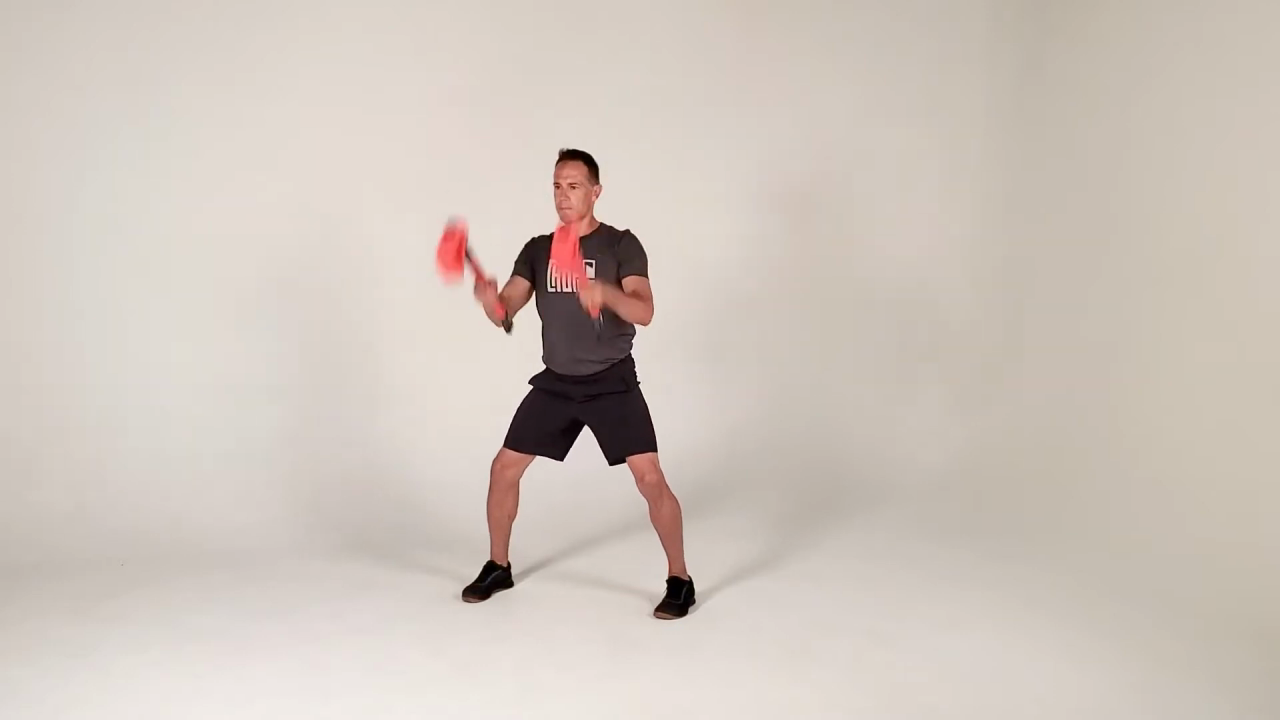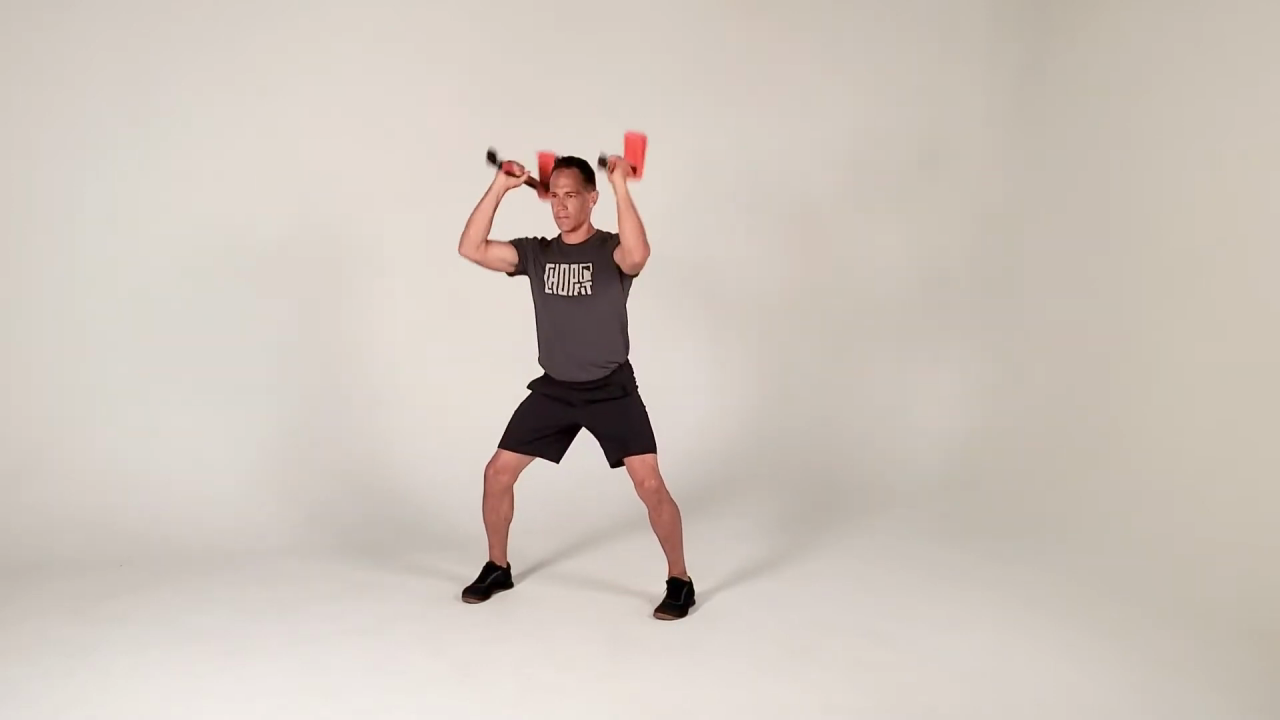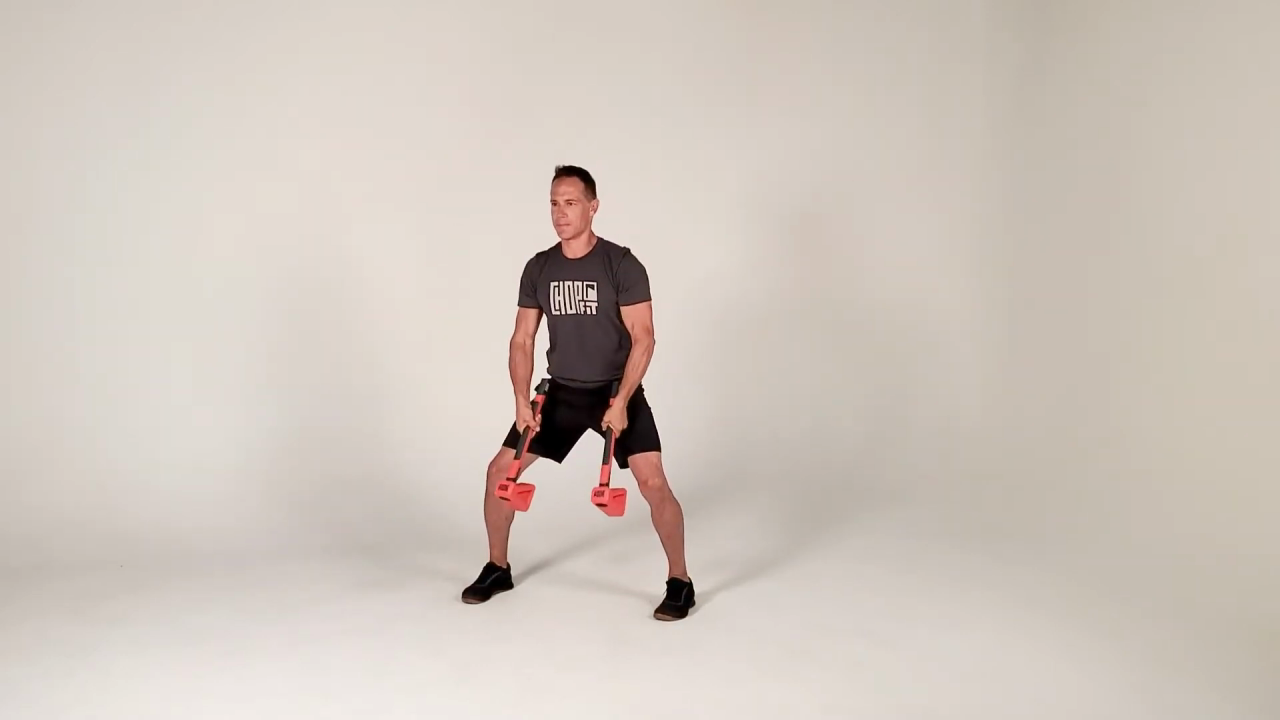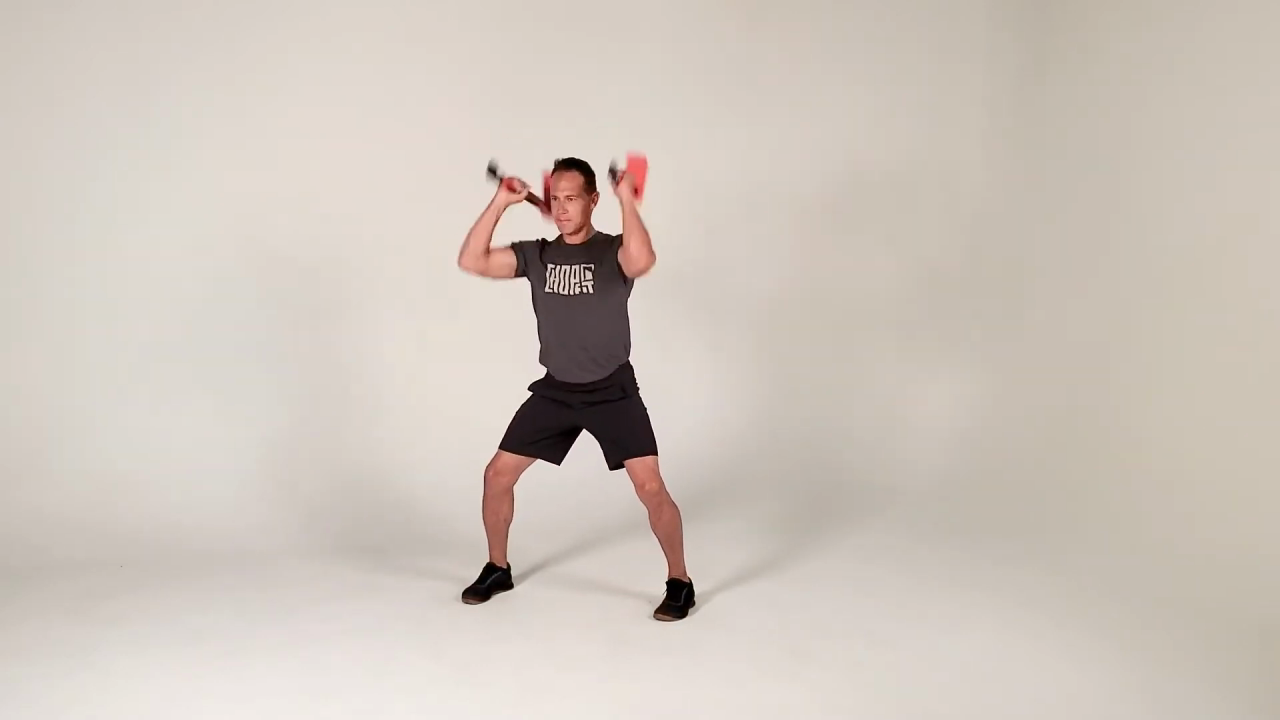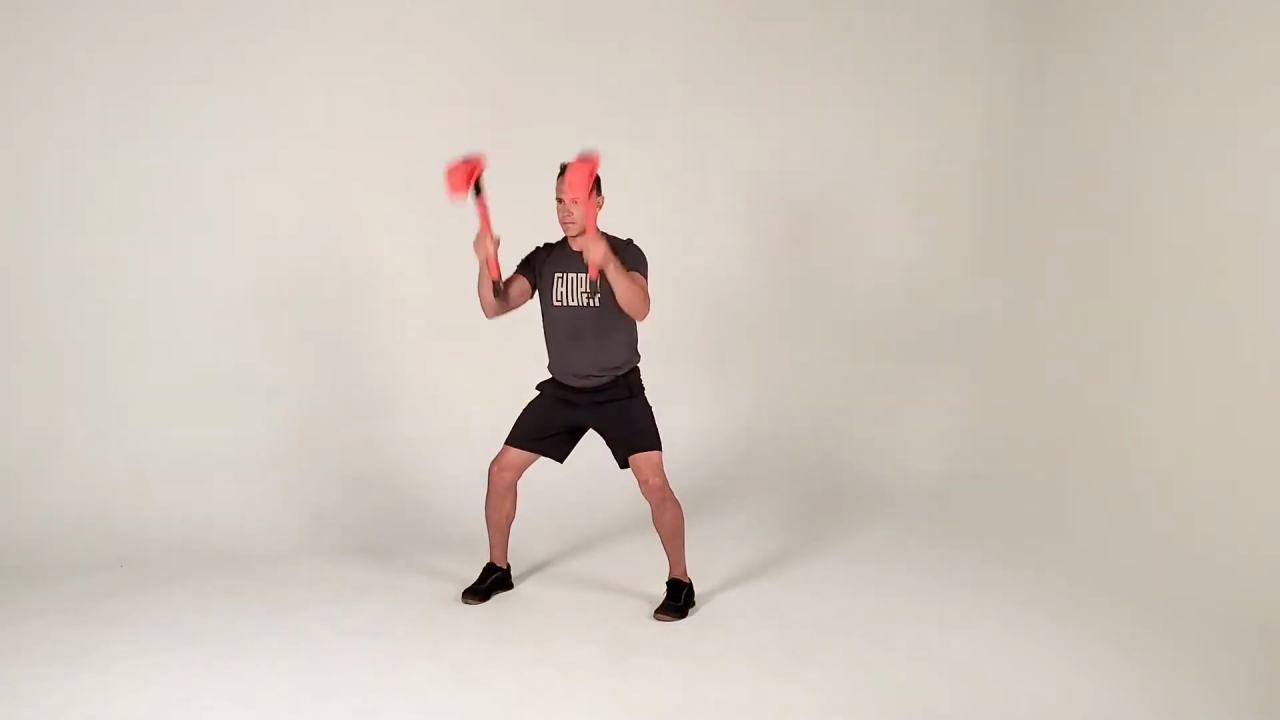
dt=1s
person 1, frame 1
left shoulder: (620, 245)
right shoulder: (537, 250)
left elbow: (644, 312)
right elbow: (501, 313)
left wrist: (604, 294)
right wrist: (490, 296)
left hip: (612, 383)
right hip: (555, 383)
left knee: (650, 479)
right knee: (503, 469)
left ankle: (679, 579)
right ankle: (497, 566)
person 1, frame 2
left shoulder: (613, 246)
right shoulder: (535, 252)
left elbow: (638, 254)
right elbow: (471, 250)
left wrist: (620, 187)
right wrist: (498, 189)
left hip: (611, 388)
right hip: (554, 389)
left knee: (649, 484)
right knee: (497, 473)
left ankle: (679, 581)
right ankle: (497, 567)
person 1, frame 3
left shoulder: (621, 263)
right shoulder: (538, 268)
left elbow: (643, 337)
right elbow: (522, 340)
left wrist: (621, 401)
right wrist: (522, 399)
left hip: (616, 393)
right hip: (560, 393)
left knee: (653, 483)
right knee: (500, 471)
left ankle: (679, 582)
right ankle: (497, 568)
person 1, frame 4
left shoulder: (615, 250)
right shoulder: (535, 255)
left elbow: (643, 262)
right elbow: (470, 261)
left wrist: (627, 199)
right wrist: (501, 201)
left hip: (612, 391)
right hip: (555, 391)
left knee: (651, 487)
right knee: (497, 474)
left ankle: (679, 582)
right ankle: (497, 568)
person 1, frame 5
left shoulder: (625, 252)
right shoulder: (542, 259)
left elbow: (639, 309)
right elbow: (495, 306)
left wrist: (606, 261)
right wrist: (486, 263)
left hip: (619, 390)
right hip: (561, 390)
left knee: (654, 483)
right knee: (501, 470)
left ankle: (680, 583)
right ankle: (497, 569)
